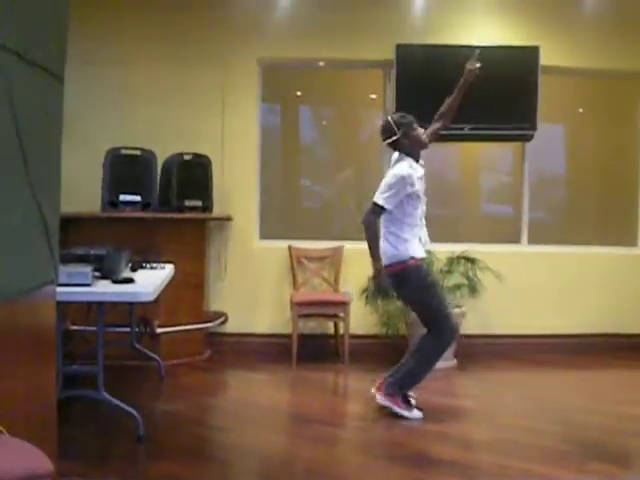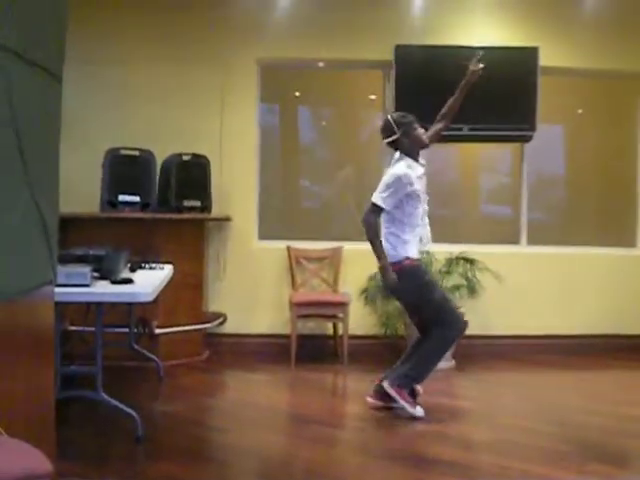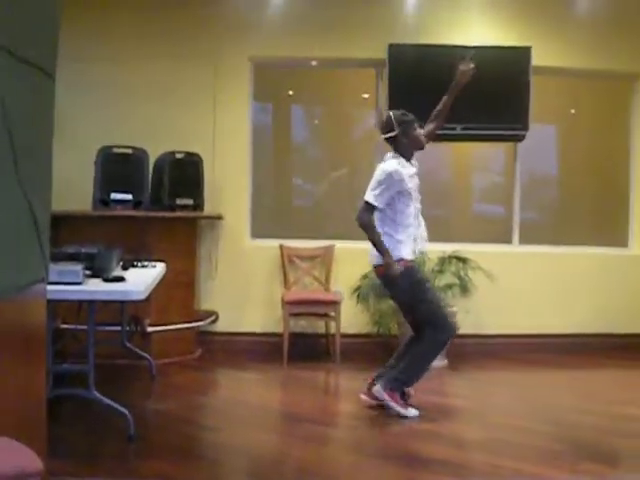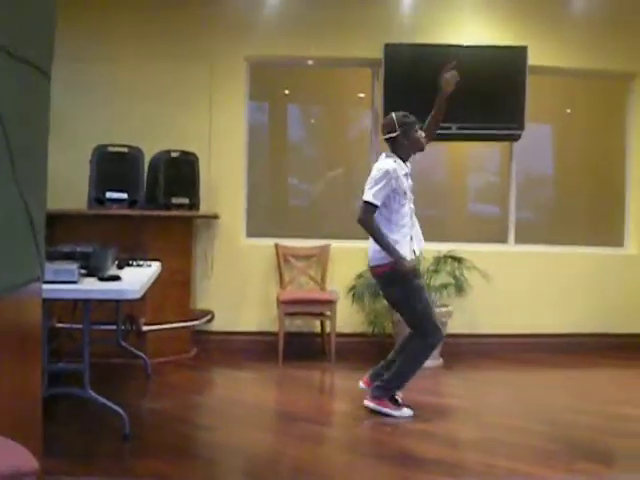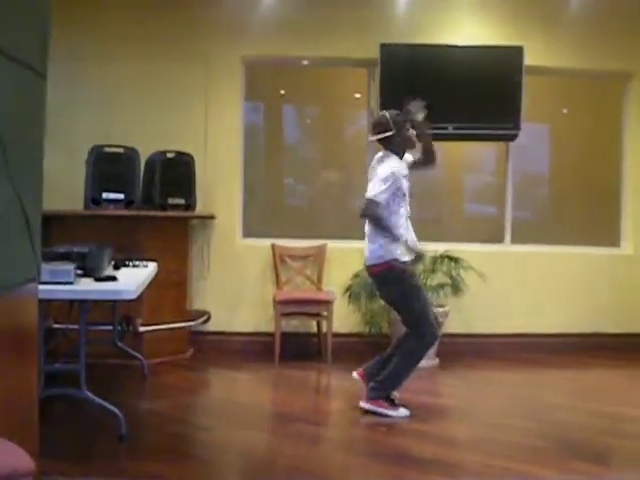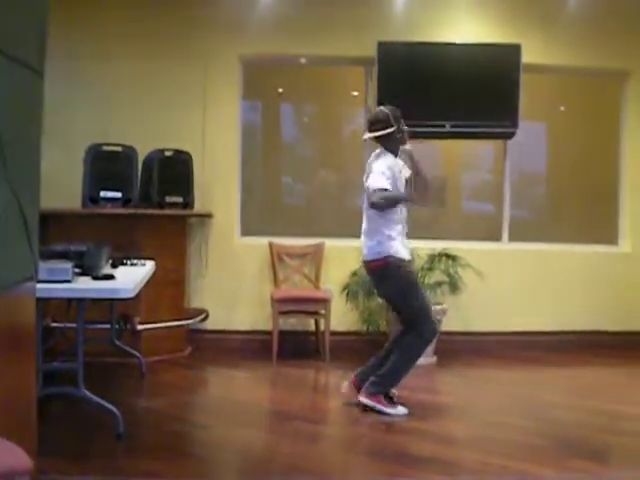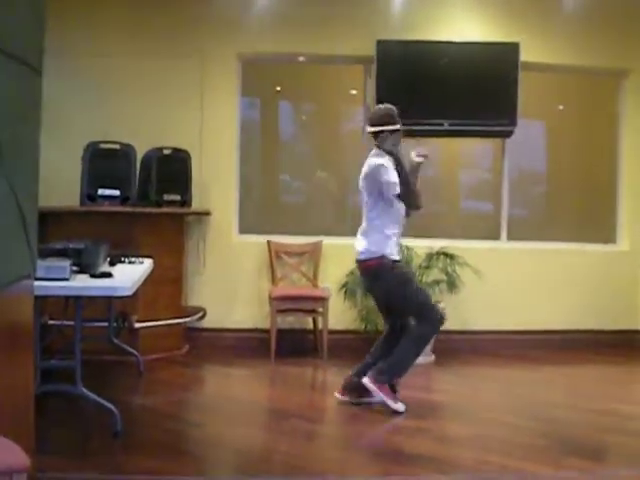
dt=0.1s
person 1, frame 1
left shoulder: (410, 162)
right shoulder: (402, 173)
left elbow: (441, 121)
right elbow: (370, 217)
left wrist: (464, 83)
right wrist: (377, 268)
left hip: (409, 262)
right hip: (404, 264)
left knee: (438, 329)
right knee: (444, 330)
left ankle: (391, 384)
right ankle: (395, 390)
person 1, frame 2
left shoulder: (413, 163)
right shoulder: (400, 173)
left elbow: (442, 122)
right elbow: (369, 218)
left wrist: (466, 85)
right wrist: (385, 266)
left hip: (407, 262)
right hip: (401, 265)
left knee: (431, 331)
right knee: (452, 324)
left ankle: (384, 391)
right ankle: (401, 383)
person 1, frame 3
left shoulder: (405, 162)
right shoulder: (391, 170)
left elbow: (435, 123)
right elbow: (364, 216)
left wrist: (456, 87)
right wrist: (388, 259)
left hip: (402, 262)
right hip: (396, 265)
left knee: (424, 331)
right knee: (441, 329)
left ankle: (379, 387)
right ankle: (392, 386)
person 1, frame 4
left shoulder: (399, 161)
right shoulder: (386, 169)
left elbow: (434, 129)
right elbow: (365, 216)
left wrist: (444, 95)
right wrist: (395, 257)
left hip: (395, 261)
right hip: (389, 265)
left knee: (420, 328)
right knee: (428, 333)
left ankle: (378, 380)
right ankle: (381, 394)
person 1, frame 5
left shoulder: (395, 163)
right shoulder: (388, 168)
left elbow: (429, 159)
right elbow: (369, 210)
left wrist: (420, 124)
right wrist: (404, 242)
left hip: (391, 262)
right hip: (388, 262)
left knee: (422, 329)
right knee: (426, 331)
left ankle: (372, 374)
right ankle: (378, 394)
person 1, frame 6
left shoulder: (392, 161)
right shoulder: (383, 164)
left elbow: (417, 186)
right elbow: (376, 201)
left wrist: (410, 163)
left hip: (386, 258)
right hip: (386, 259)
left knee: (412, 327)
right knee: (424, 328)
left ankle: (365, 380)
right ankle: (376, 389)
person 1, frame 7
left shoulder: (386, 161)
right shoulder: (380, 164)
left elbow: (411, 204)
right elbow: (411, 204)
left wrist: (409, 166)
right wrist: (404, 165)
left hip: (377, 258)
right hip: (379, 259)
left knee: (399, 327)
right knee: (431, 318)
left ankle: (355, 385)
right ankle: (382, 378)
